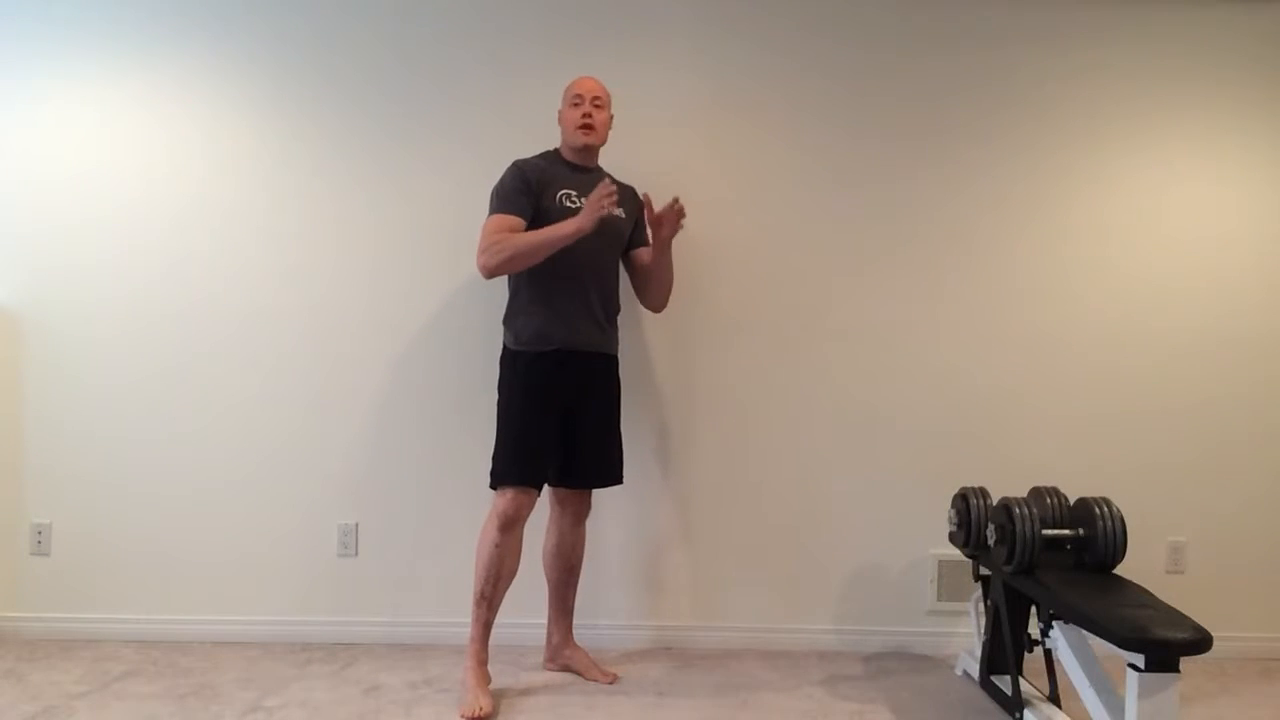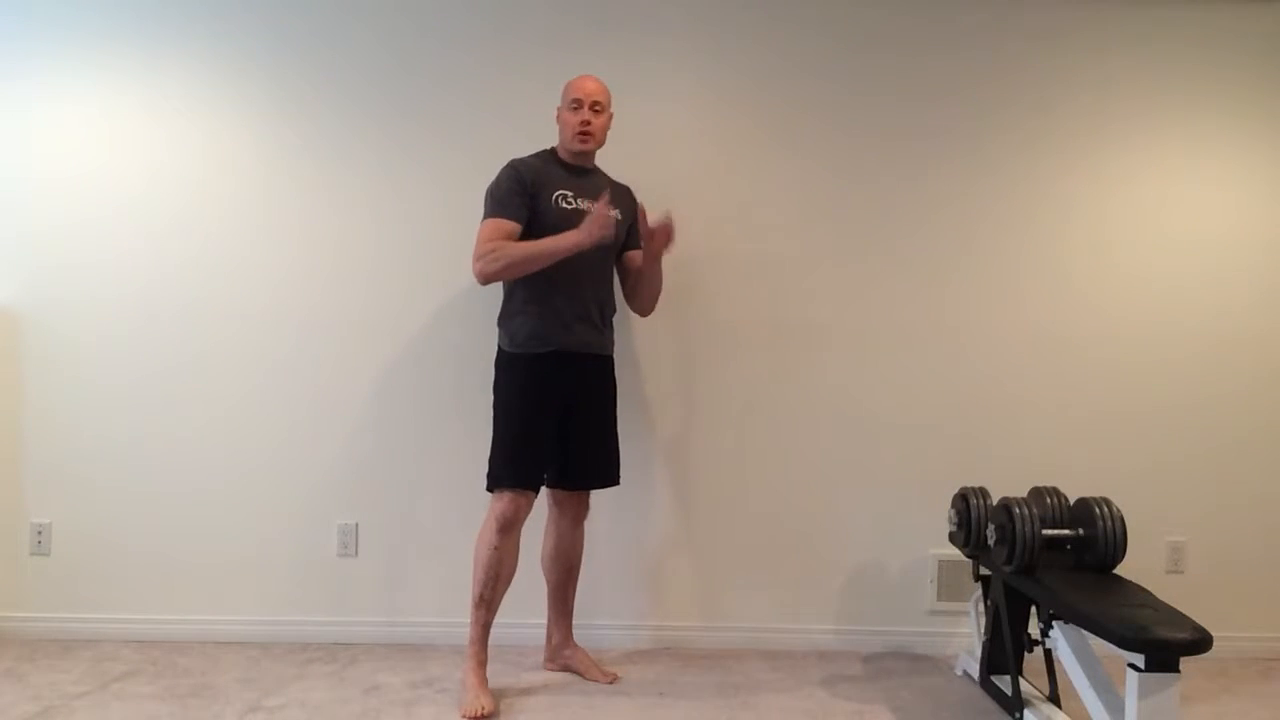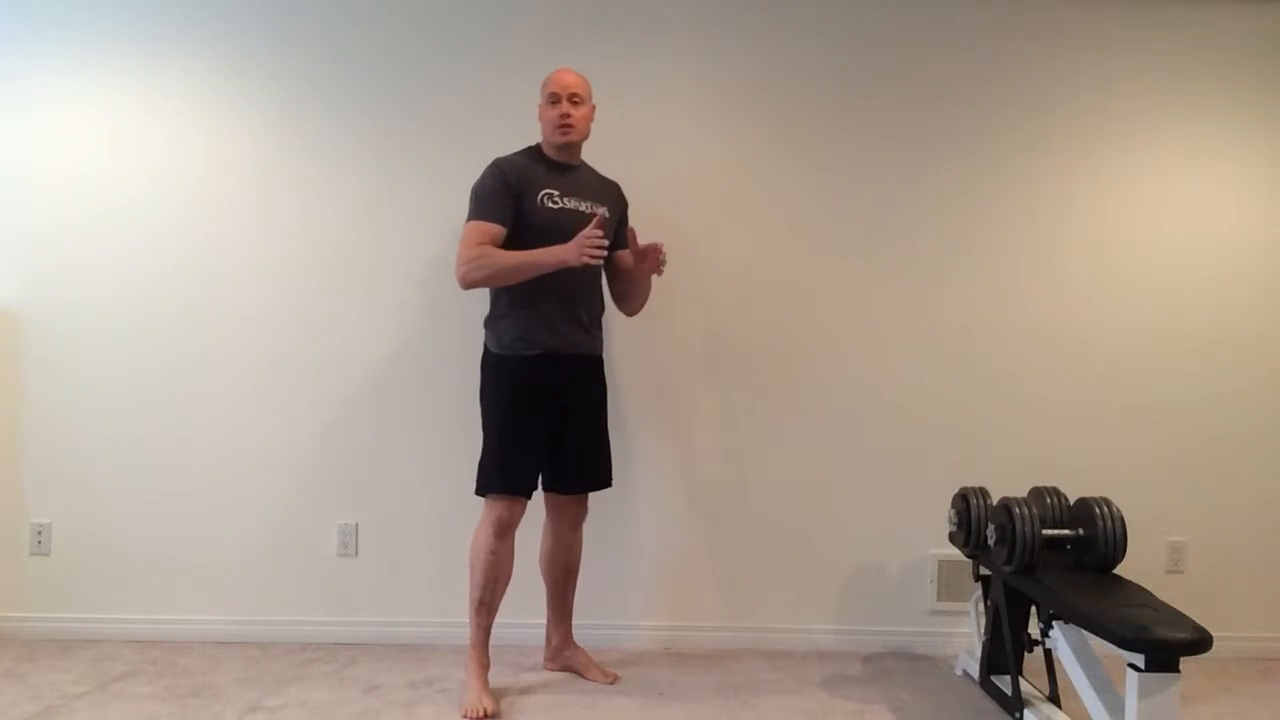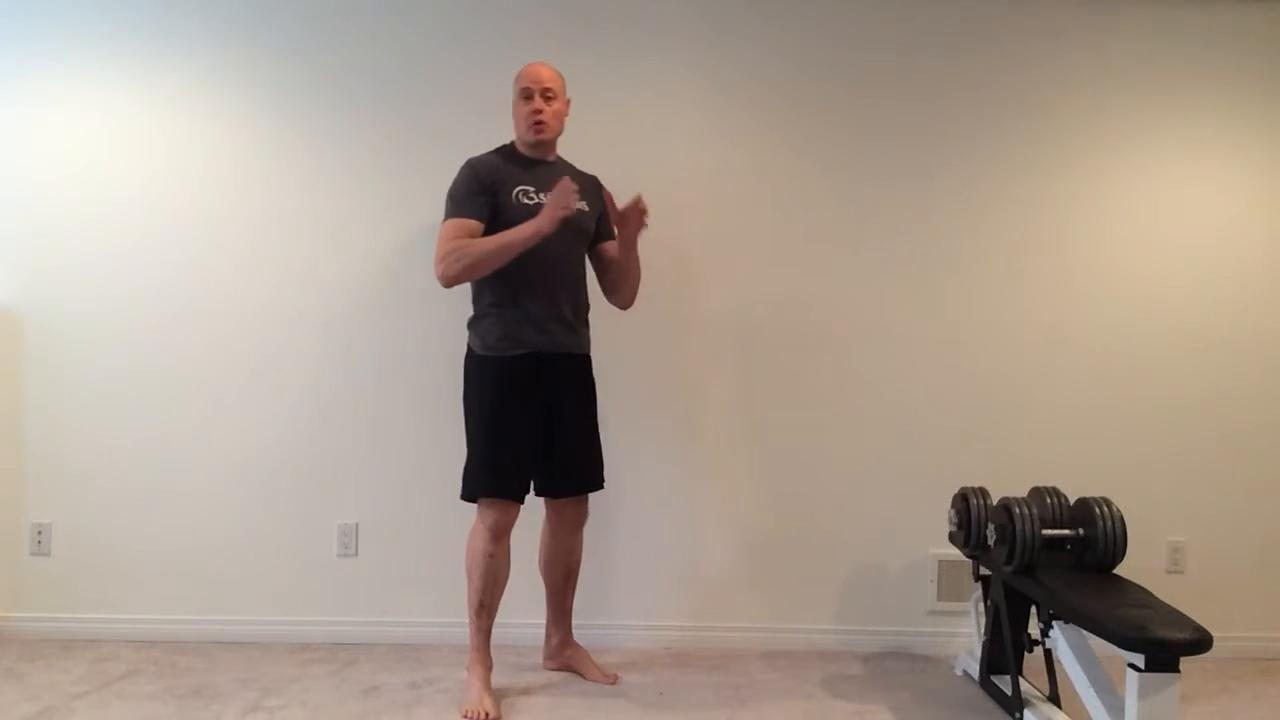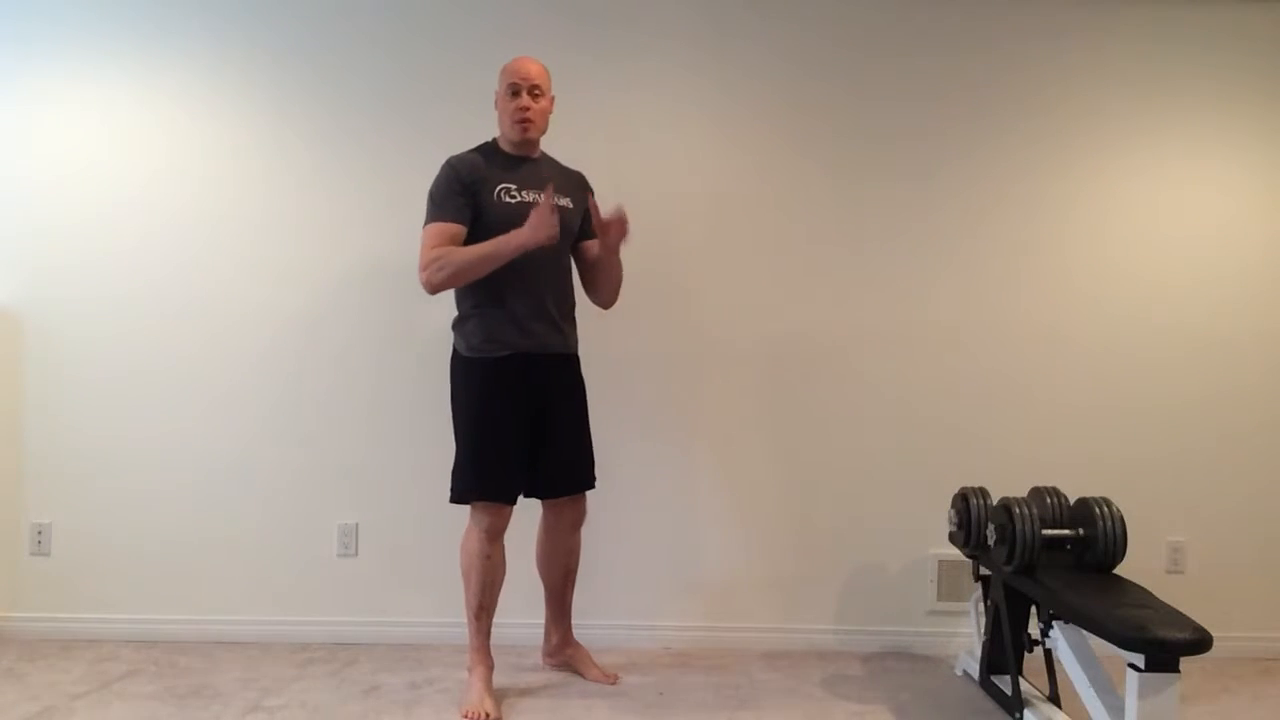
dt=0.3s
person 1, frame 1
left shoulder: (626, 199)
right shoulder: (527, 176)
left elbow: (655, 299)
right elbow: (489, 259)
left wrist: (662, 242)
right wrist: (579, 224)
left hip: (597, 364)
right hip: (534, 359)
left knee: (574, 502)
right knee: (511, 503)
left ankle: (559, 642)
right ankle: (476, 659)
person 1, frame 2
left shoulder: (622, 198)
right shoulder: (522, 176)
left elbow: (642, 303)
right elbow: (485, 264)
left wrist: (652, 254)
right wrist: (576, 237)
left hip: (594, 366)
right hip: (529, 361)
left knee: (571, 504)
right knee: (510, 505)
left ankle: (560, 642)
right ankle: (474, 660)
person 1, frame 3
left shoulder: (608, 193)
right shoulder: (507, 174)
left elbow: (628, 302)
right elbow: (469, 268)
left wrist: (642, 269)
right wrist: (564, 254)
left hip: (583, 365)
right hip: (517, 362)
left knee: (569, 506)
right knee: (503, 510)
left ankle: (560, 642)
right ankle: (477, 663)
person 1, frame 4
left shoulder: (588, 188)
right shoulder: (482, 173)
left elbow: (622, 296)
right elbow: (448, 266)
left wrist: (627, 240)
right wrist: (538, 225)
left hip: (571, 365)
right hip: (501, 364)
left knee: (570, 508)
right knee: (496, 513)
left ankle: (560, 641)
right ankle: (479, 664)
person 1, frame 5
left shoulder: (573, 185)
right shoulder: (464, 172)
left elbow: (604, 295)
right elbow: (432, 272)
left wrist: (610, 250)
right wrist: (520, 237)
left hip: (558, 364)
right hip: (488, 365)
left knee: (567, 506)
right knee: (489, 516)
left ankle: (560, 639)
right ankle: (479, 666)
